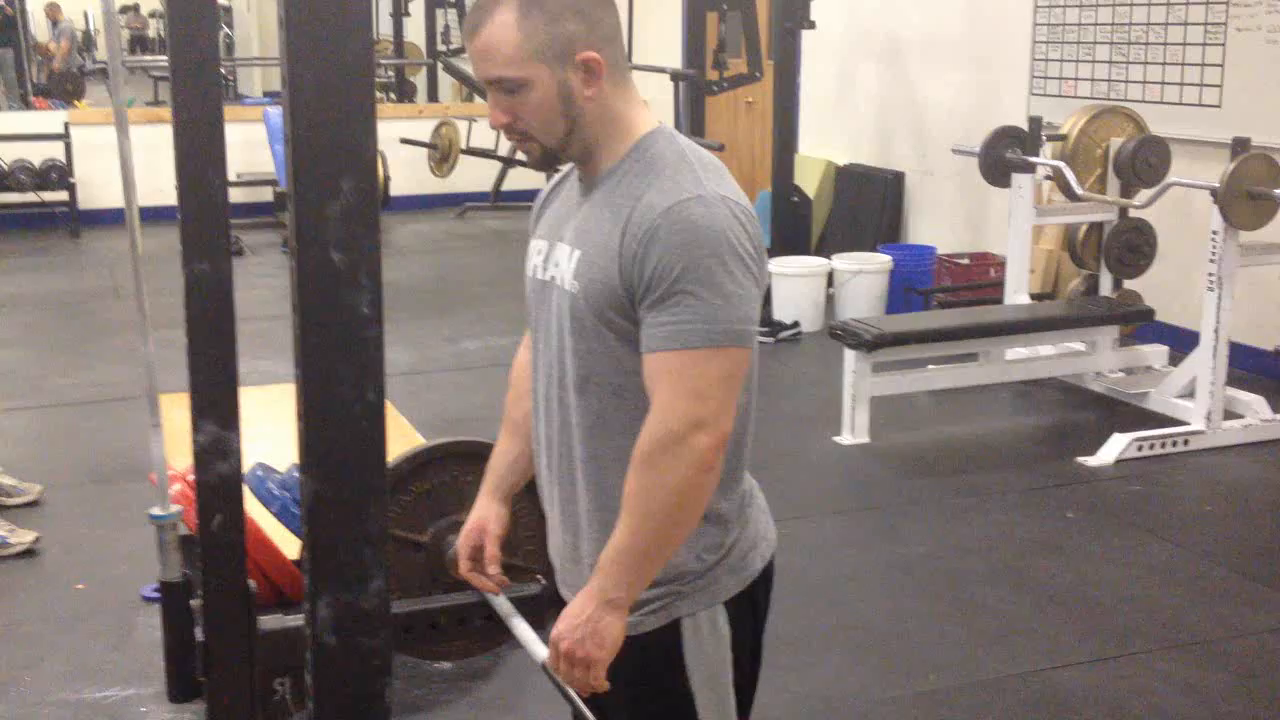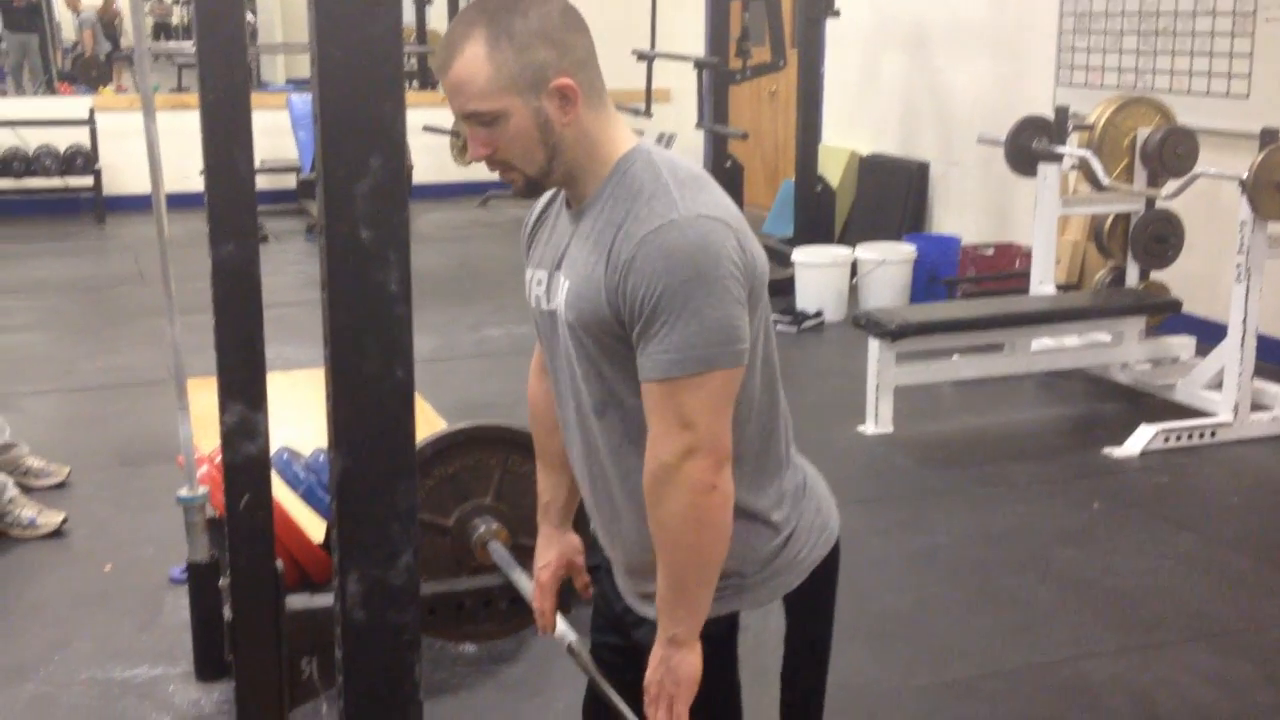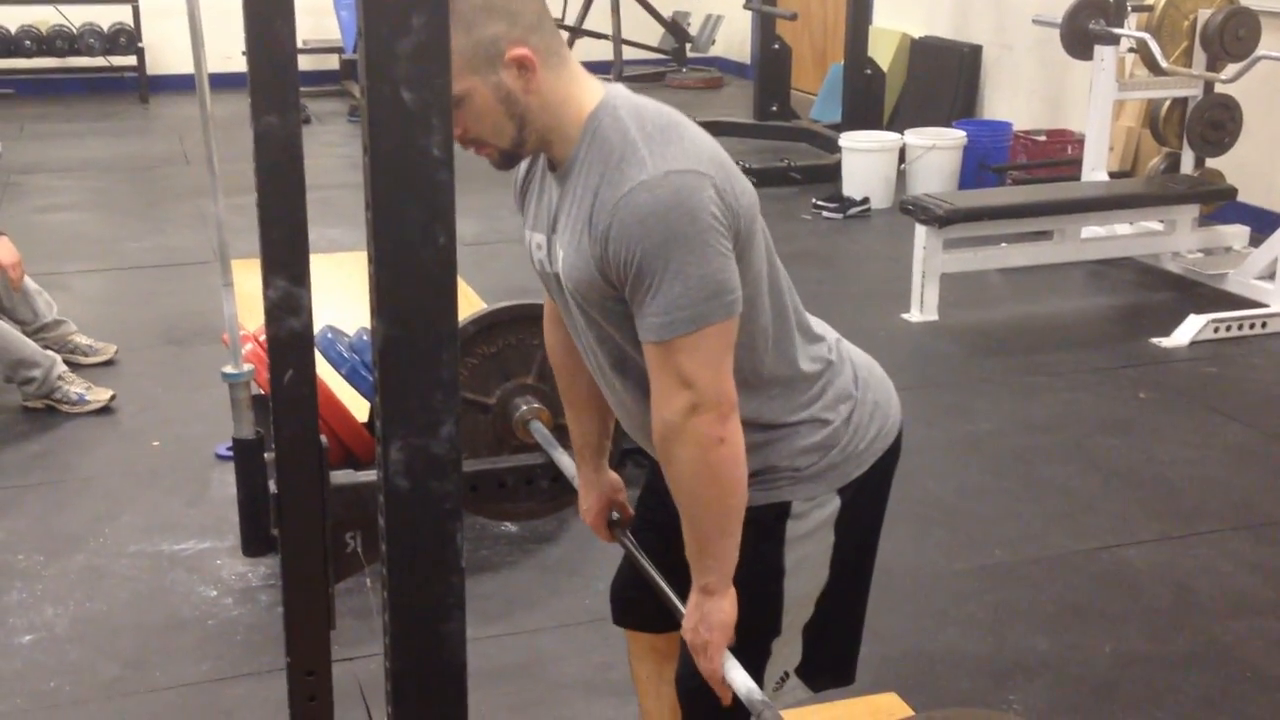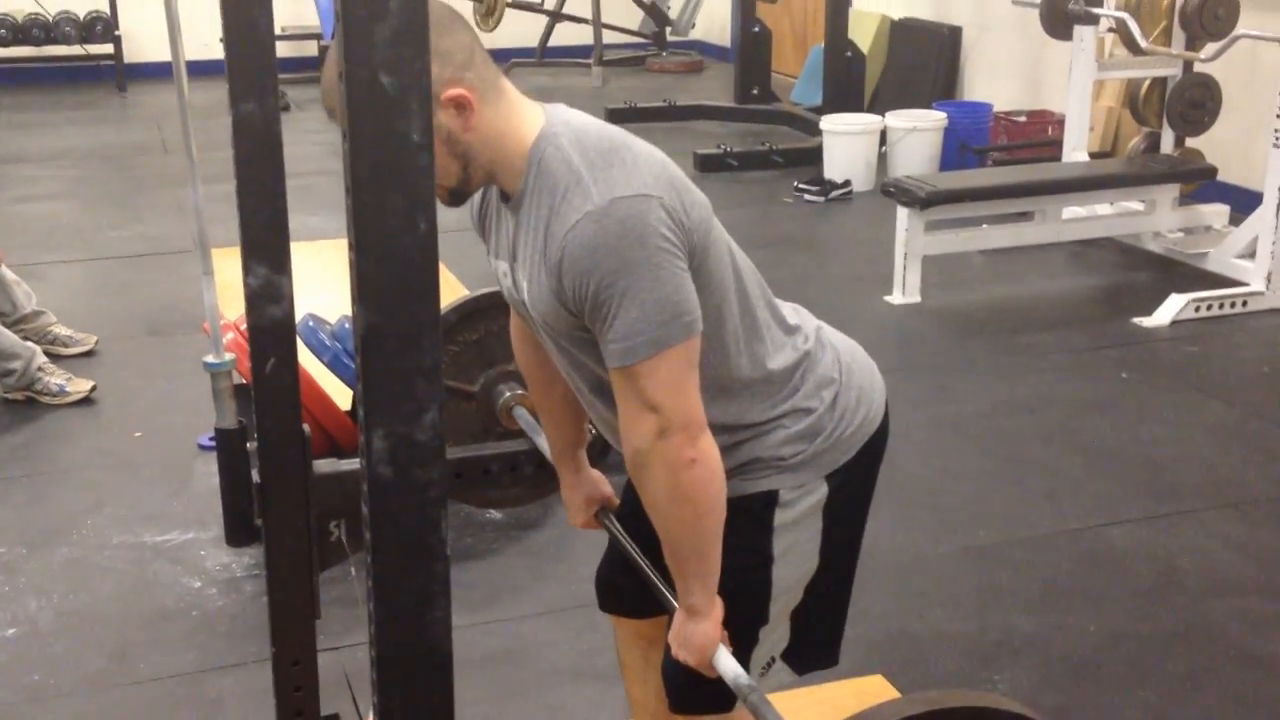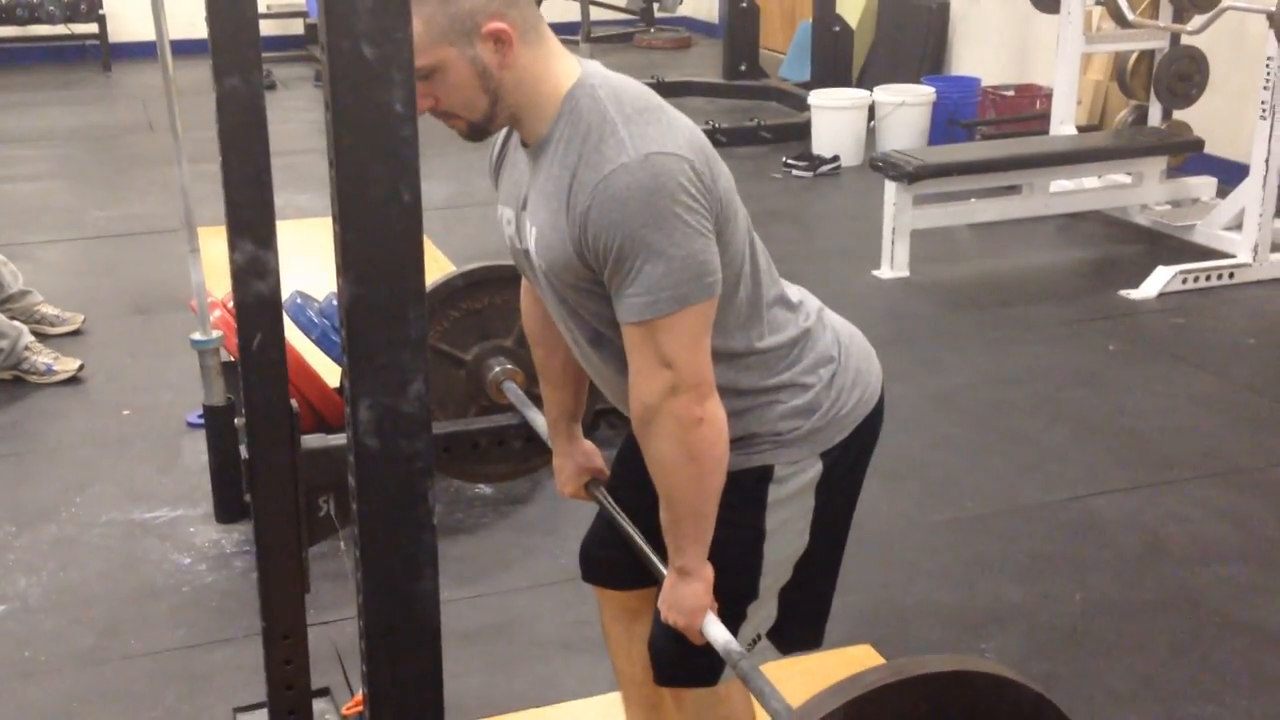
dt=1s
person 1, frame 1
left shoulder: (688, 214)
right shoulder: (566, 191)
left elbow: (692, 433)
left wrist: (609, 599)
right wrist: (494, 492)
left hip: (676, 586)
right hip: (592, 560)
person 1, frame 2
left shoulder: (676, 234)
right shoulder: (554, 211)
left elbow: (692, 458)
right elbow: (554, 373)
left wrist: (682, 637)
right wrist: (553, 524)
left hip: (745, 574)
person 1, frame 3
left shoulder: (654, 190)
right shoulder: (545, 157)
left elbow: (699, 412)
right elbow: (569, 320)
left wrist: (713, 586)
right wrist: (592, 467)
left hip: (814, 452)
right hip: (725, 444)
right knee: (647, 615)
person 1, frame 4
left shoulder: (603, 216)
right shoulder: (502, 177)
left elbow: (669, 434)
right elbow: (537, 332)
left wrist: (700, 602)
right wrist: (572, 469)
left hip: (800, 437)
right hip: (722, 427)
right knee: (634, 603)
person 1, frame 5
left shoulder: (632, 171)
right shoulder: (521, 133)
left elbow: (678, 400)
right elbow: (548, 295)
left wrist: (691, 567)
right wrist: (565, 436)
left hip: (793, 417)
right hip: (708, 408)
left knee: (693, 659)
right knee: (618, 576)
